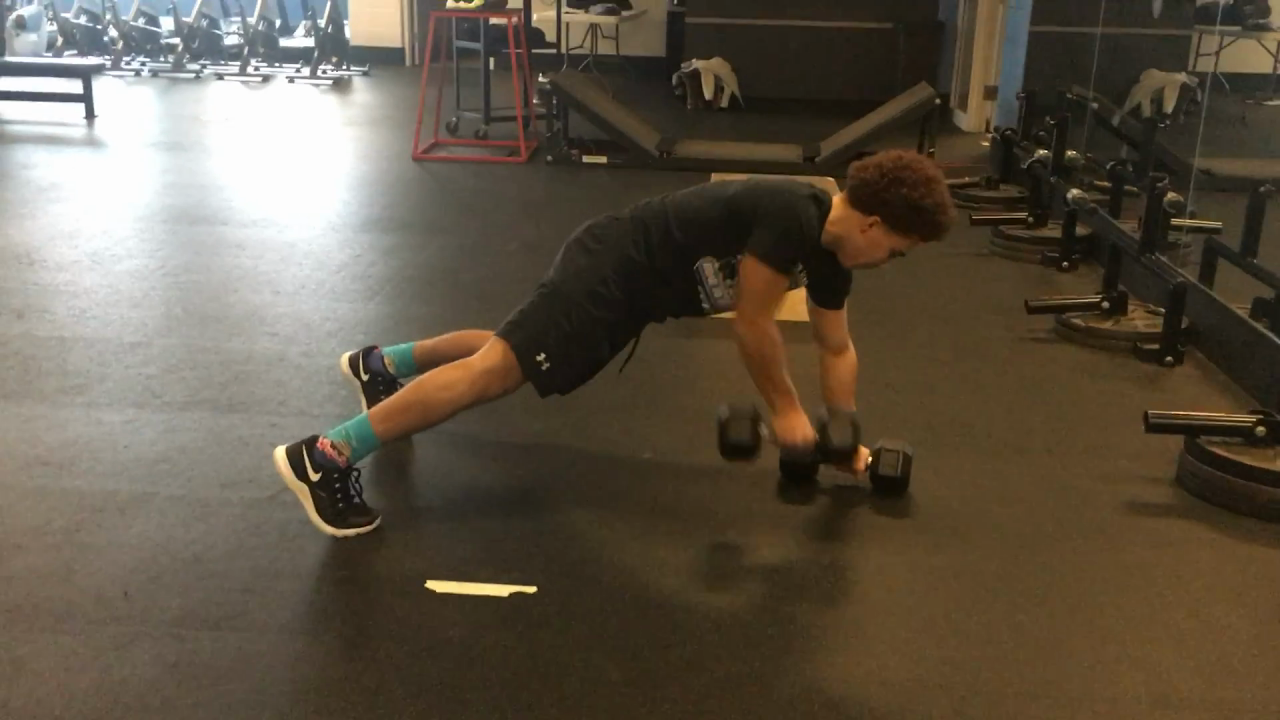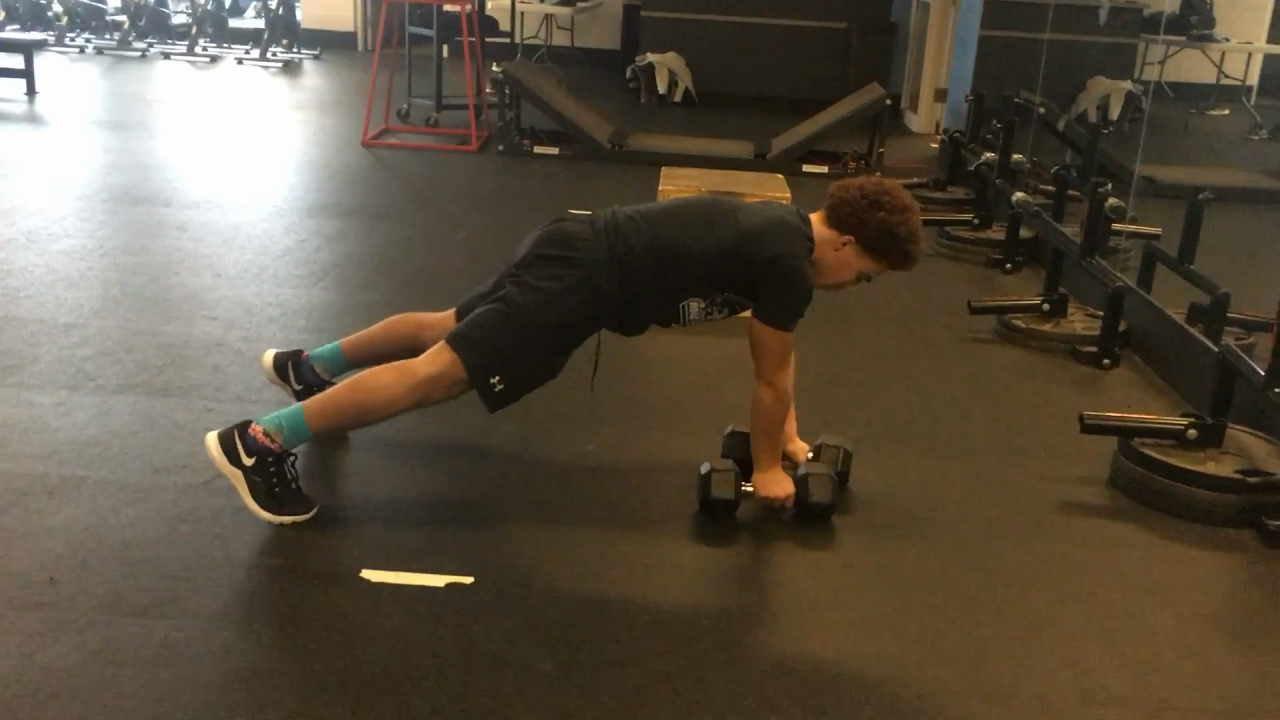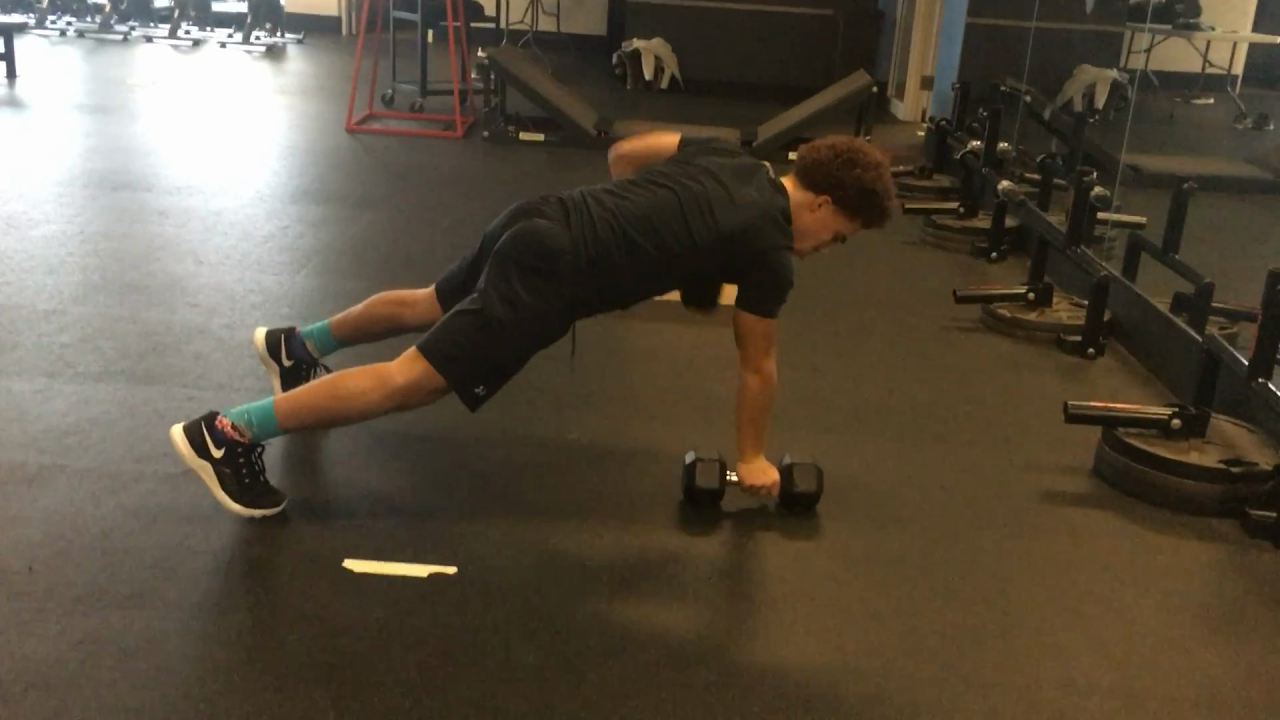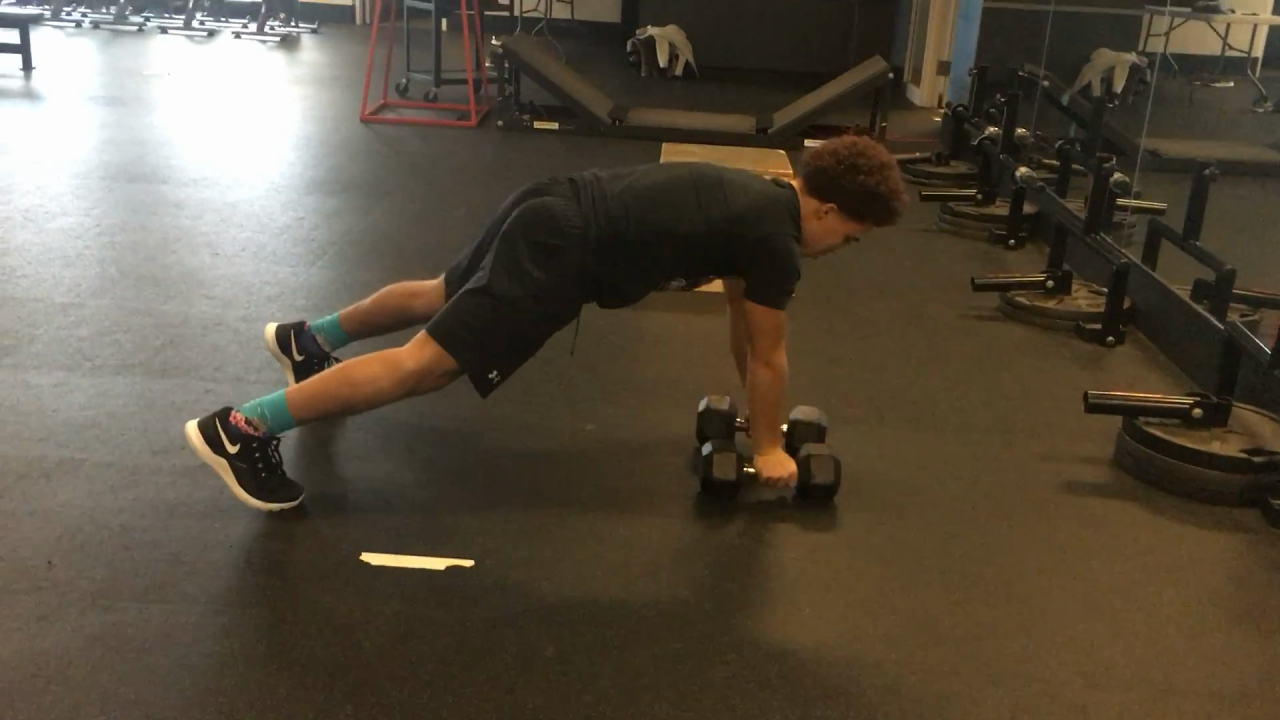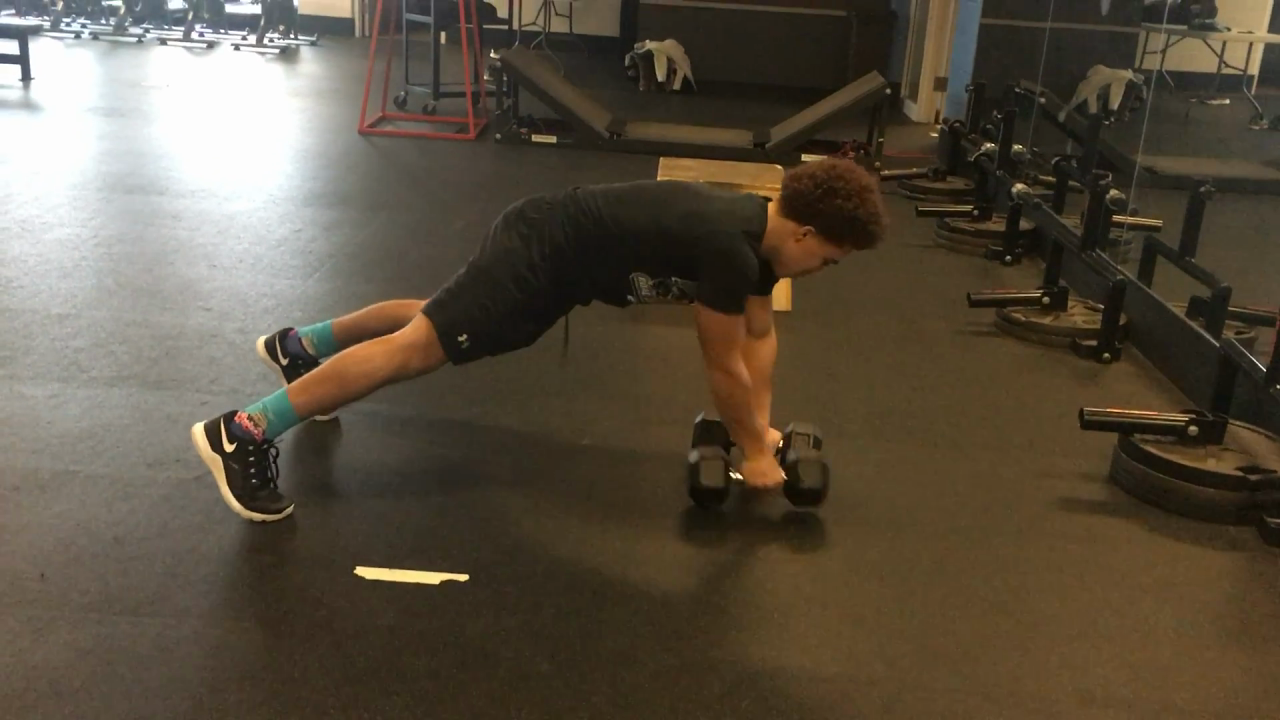
dt=0.7s
person 1, frame 1
left shoulder: (827, 252)
right shoulder: (793, 218)
left elbow: (837, 348)
right elbow: (751, 327)
right wrist: (784, 410)
left hip: (633, 285)
right hip: (613, 265)
left knee: (512, 341)
right knee: (497, 368)
left ankle: (381, 363)
right ankle: (324, 457)
person 1, frame 2
left shoulder: (783, 231)
right shoulder: (790, 265)
left elbow: (773, 362)
right elbow: (771, 379)
left wrist: (790, 435)
right wrist: (767, 467)
left hip: (573, 248)
right hip: (580, 282)
left knee: (445, 327)
right knee: (438, 373)
left ankle: (305, 365)
right ankle: (259, 442)
person 1, frame 3
left shoulder: (734, 159)
right shoulder: (770, 251)
left elbow: (627, 151)
right elbow: (757, 368)
right wrist: (751, 460)
left hip: (536, 222)
right hip: (554, 273)
left knee: (430, 307)
right knee: (413, 379)
left ankle: (294, 345)
right ankle: (226, 434)
person 1, frame 4
left shoulder: (757, 197)
right shoulder: (776, 240)
left elbow: (740, 308)
right elbow: (769, 358)
left wrist: (747, 400)
right wrist: (767, 448)
left hip: (549, 204)
right hip: (561, 251)
left knee: (440, 297)
right knee: (427, 360)
left ankle: (307, 339)
right ankle: (241, 429)
person 1, frame 5
left shoulder: (759, 239)
right shoulder: (727, 246)
left elbow: (759, 334)
right elbow: (722, 366)
left wrist: (762, 427)
right wrist: (754, 456)
left hip: (556, 258)
right hip: (540, 244)
left knee: (434, 312)
right knee: (418, 345)
left ankle: (298, 344)
right ankle: (241, 432)
